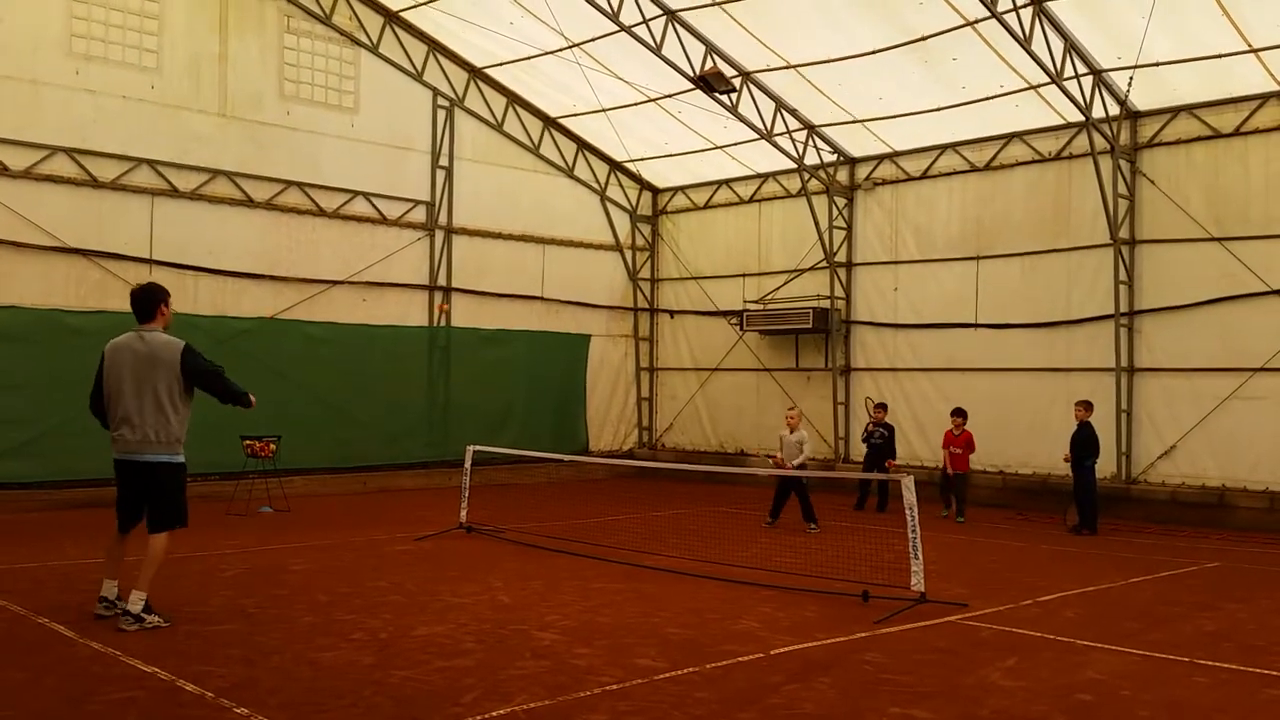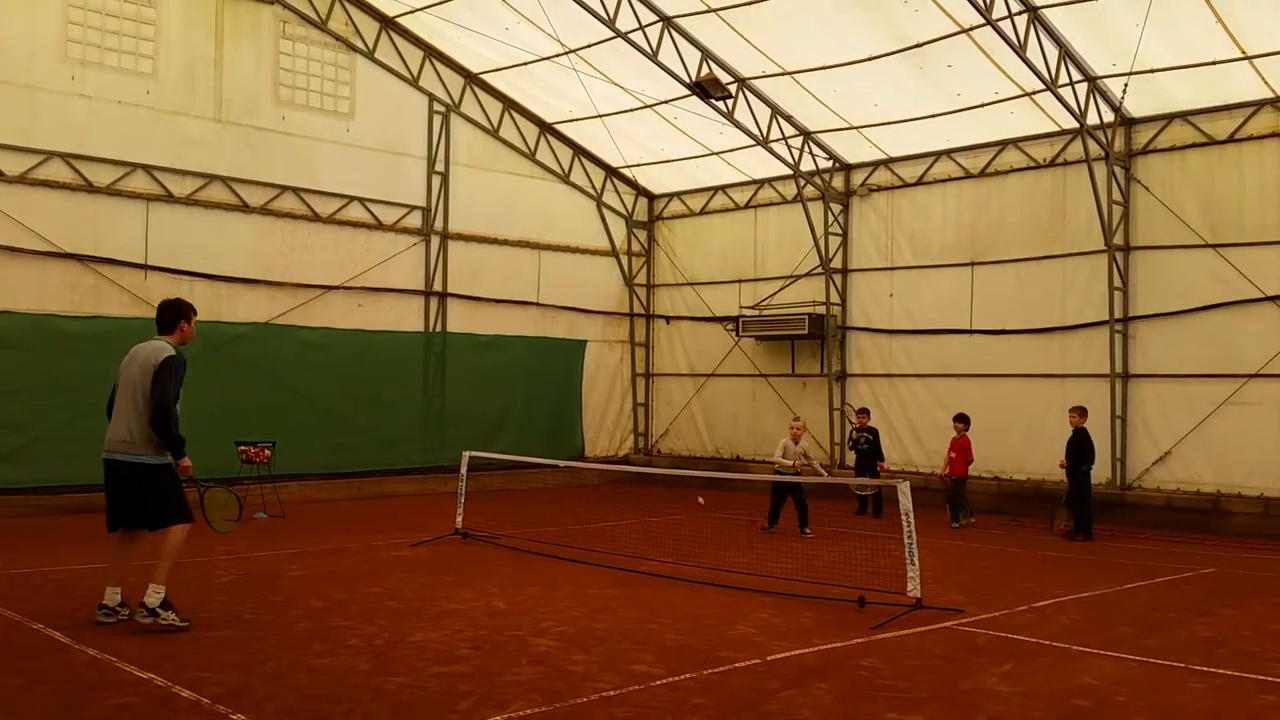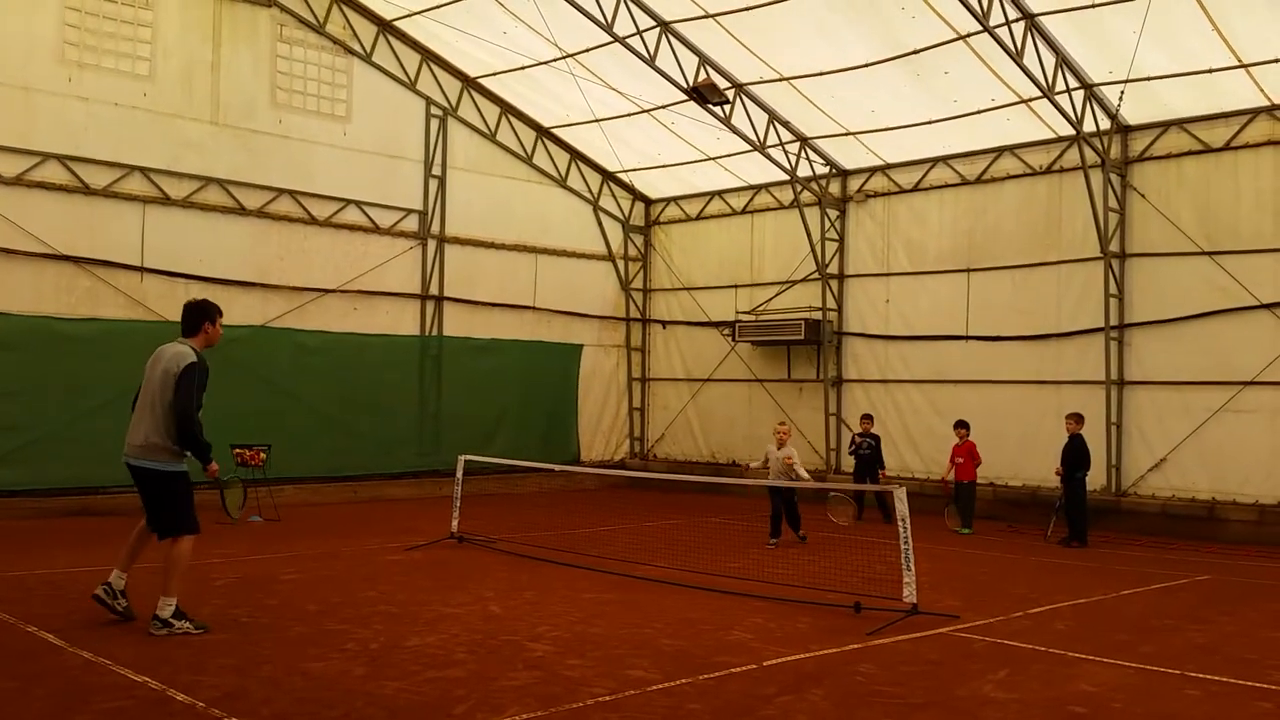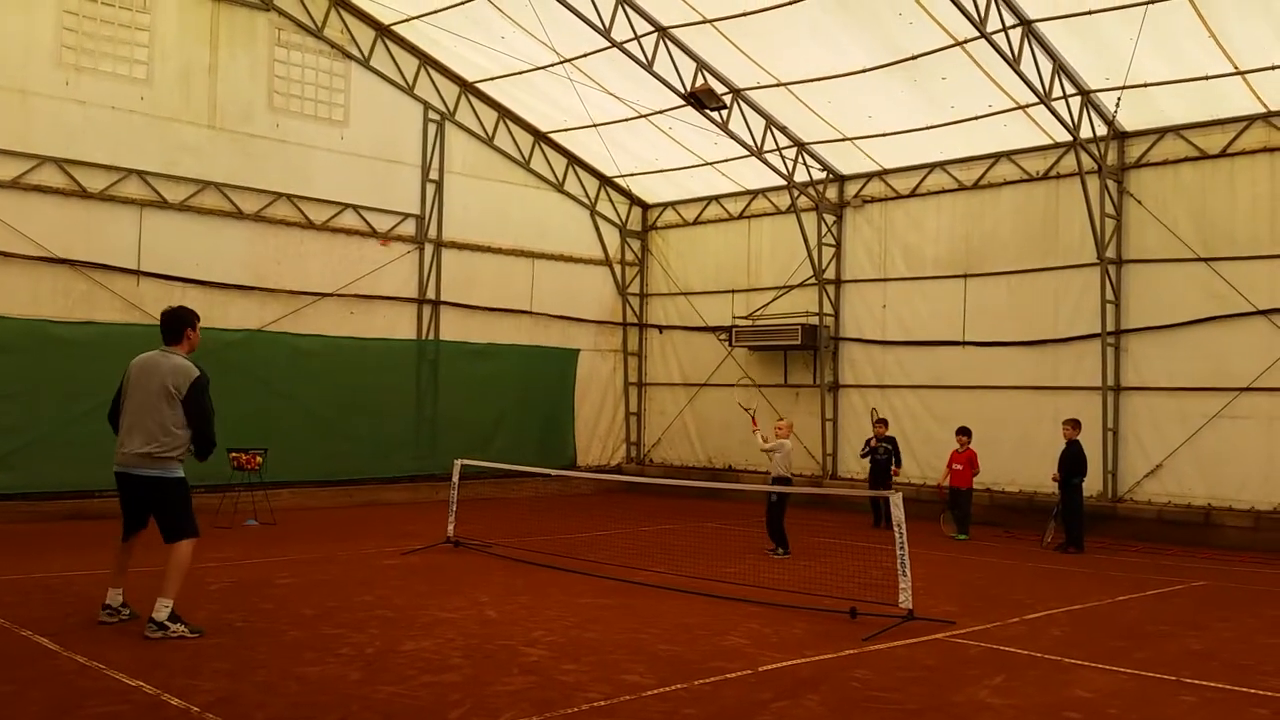
dt=0.5s
person 1, frame 1
left shoulder: (113, 349)
right shoulder: (177, 350)
left elbow: (97, 404)
right elbow: (216, 382)
right wrist: (245, 398)
left hip: (125, 454)
right hip: (164, 455)
left knee: (124, 526)
right knee: (161, 530)
left ankle: (108, 597)
right ankle: (136, 608)
person 1, frame 2
left shoulder: (135, 353)
right shoulder: (171, 358)
left elbow: (114, 406)
right elbow: (162, 411)
right wrist: (179, 452)
left hip: (116, 453)
right hip: (147, 457)
left knee: (127, 529)
right knee: (178, 524)
left ankle: (110, 603)
right ankle: (153, 601)
person 1, frame 3
left shoulder: (162, 353)
right shoulder: (193, 363)
right elbow: (186, 419)
right wrist: (205, 457)
left hip: (137, 453)
right hip: (164, 460)
left knee: (155, 522)
right knee: (183, 534)
left ankle: (113, 586)
right ankle: (166, 614)
person 1, frame 4
left shoulder: (136, 364)
right shoulder: (191, 375)
left elbow: (114, 414)
right elbow: (205, 431)
right wrist: (201, 453)
left hip: (126, 466)
right hip: (164, 470)
left knee: (131, 533)
right knee: (183, 539)
left ankle: (112, 604)
right ankle: (162, 617)
